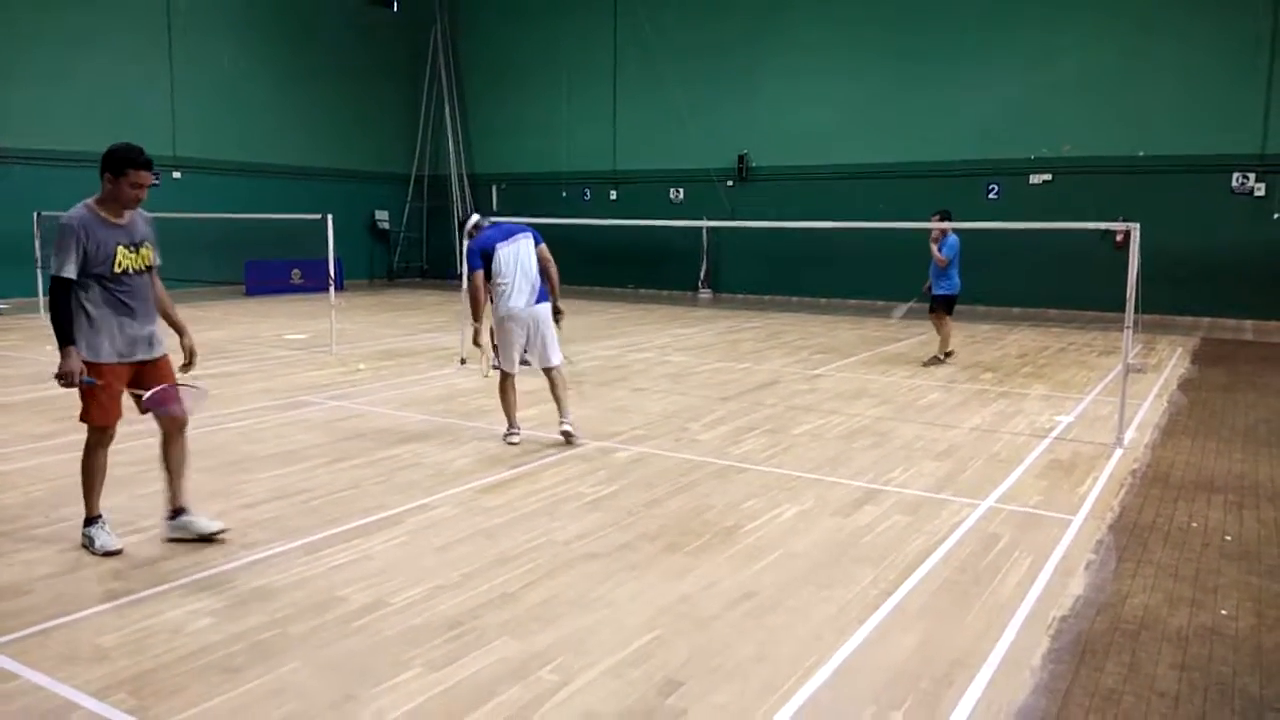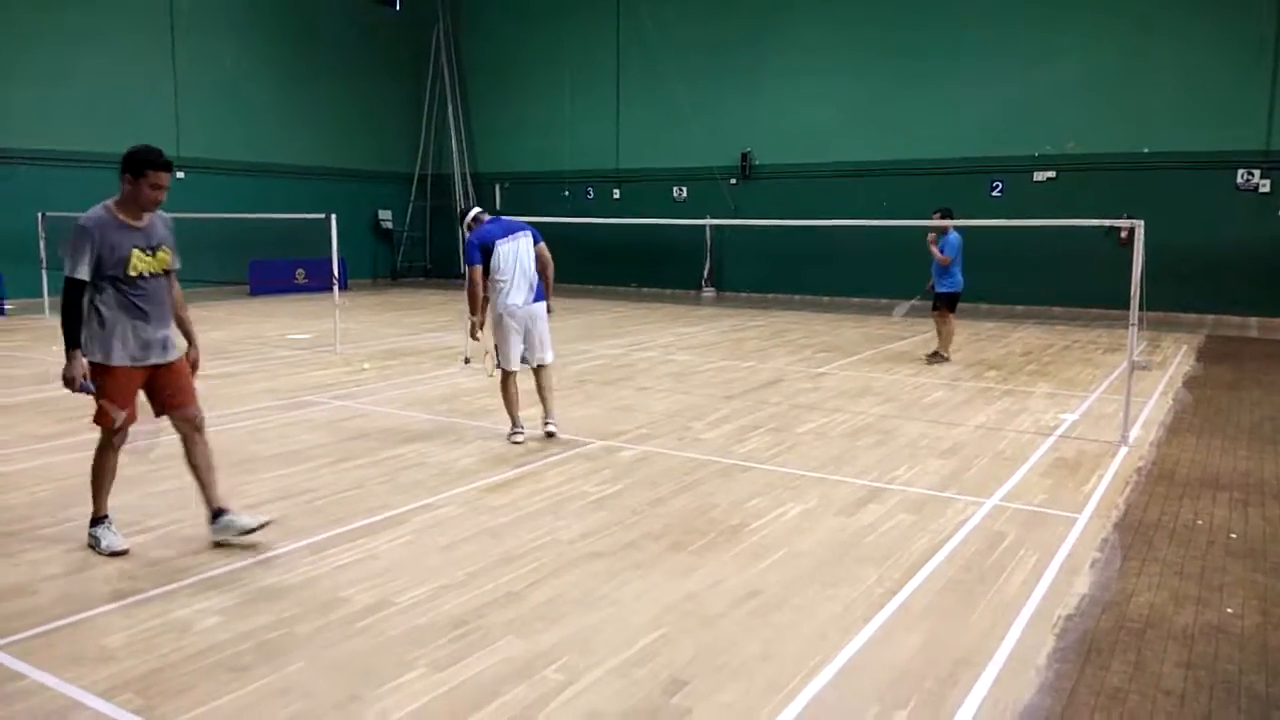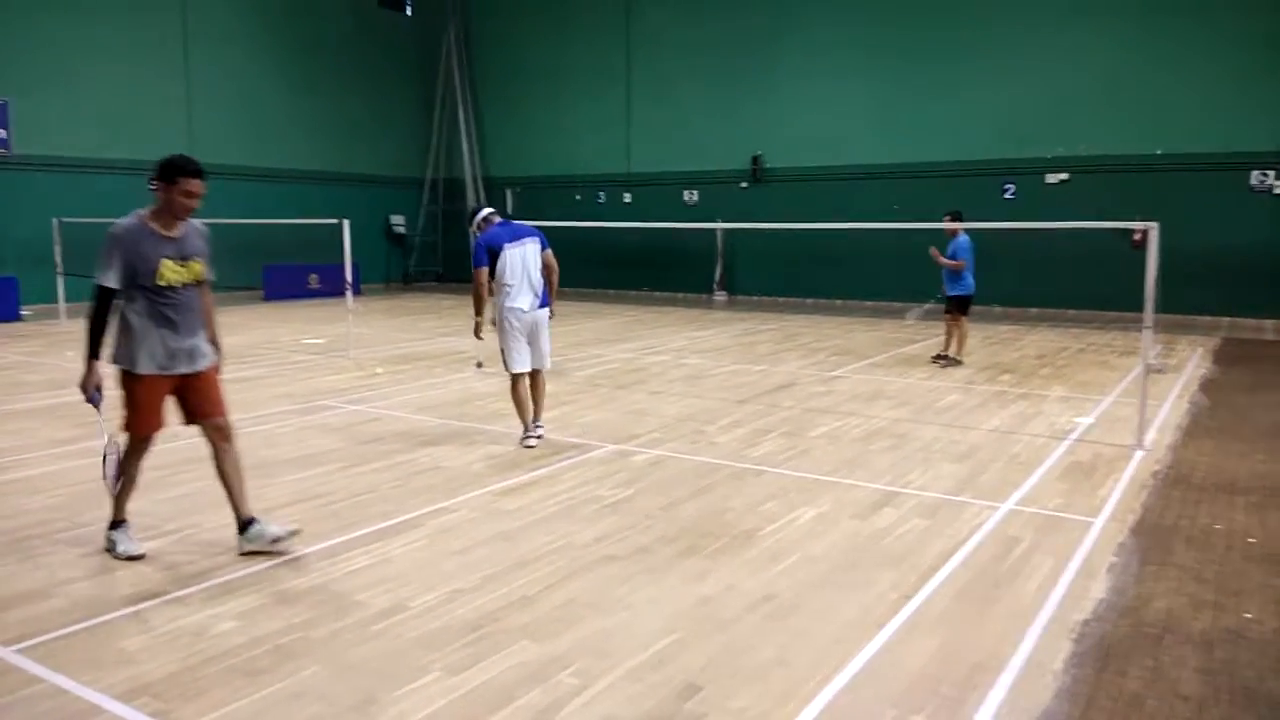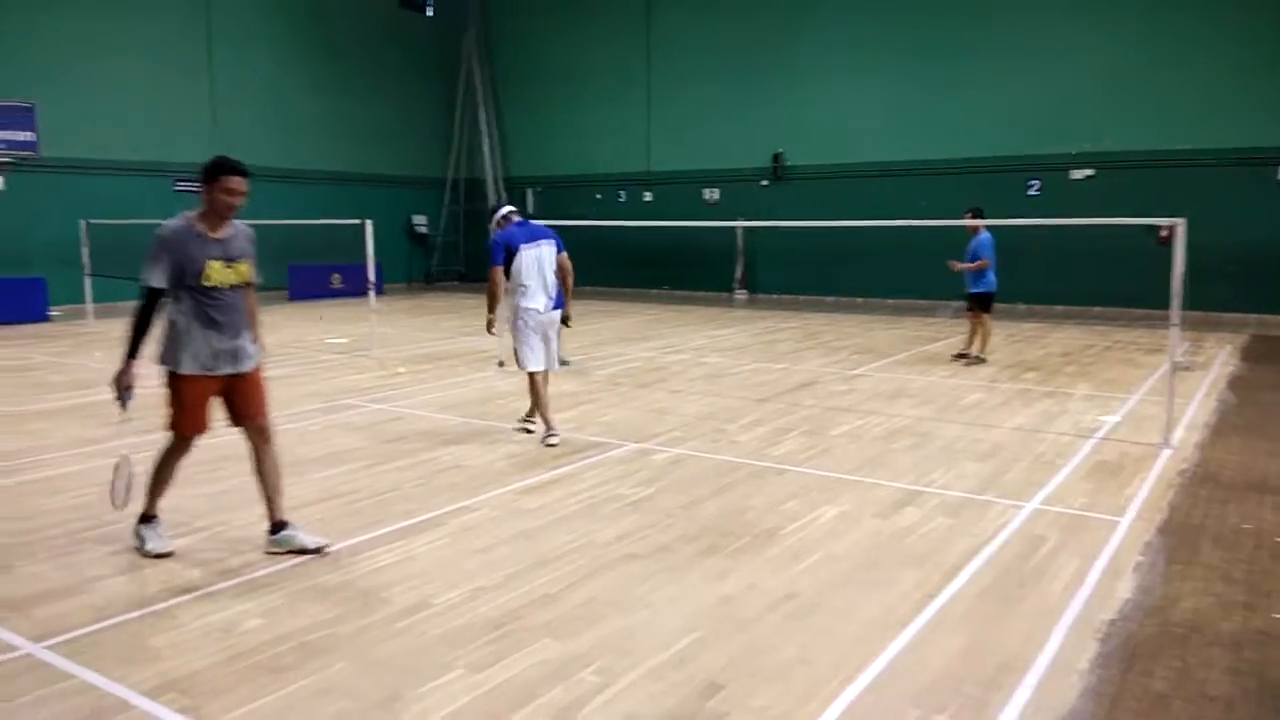
dt=0.1s
person 1, frame 1
left shoulder: (141, 222)
right shoulder: (76, 225)
right elbow: (60, 293)
left wrist: (182, 331)
right wrist: (68, 352)
left hip: (148, 346)
right hip: (100, 351)
left knee: (175, 421)
right knee: (102, 433)
left ankle: (179, 515)
right ankle: (93, 522)
person 1, frame 2
left shoulder: (162, 225)
right shoulder: (93, 226)
right elbow: (73, 294)
left wrist: (191, 339)
right wrist: (74, 355)
left hip: (163, 350)
right hip: (115, 354)
left knee: (192, 425)
right knee: (114, 436)
left ankle: (218, 516)
right ankle: (99, 523)
person 1, frame 3
left shoulder: (199, 234)
right shoulder: (127, 235)
right elbow: (104, 301)
left wrist: (213, 345)
right wrist: (92, 364)
left hip: (195, 358)
right hip: (145, 362)
left knee: (221, 433)
right knee: (141, 440)
left ankle: (248, 526)
right ankle: (117, 526)
person 1, frame 4
left shoulder: (244, 235)
right shoulder: (173, 236)
right elbow: (150, 301)
left wrist: (256, 345)
right wrist: (129, 362)
left hip: (241, 359)
right hip: (191, 362)
left knee: (262, 434)
right knee: (183, 440)
left ankle: (279, 529)
right ankle: (147, 521)
person 2, frame 1
left shoulder: (477, 244)
right shoulder: (525, 230)
left elbow: (477, 287)
right elbow: (549, 264)
left wrist: (477, 324)
right wrist: (556, 300)
left hip: (508, 312)
right hip: (539, 307)
left knee: (508, 373)
right knee: (552, 366)
left ankle: (513, 429)
right ankle: (565, 420)
person 2, frame 2
left shoulder: (476, 239)
right shoulder: (524, 228)
left elbow: (476, 282)
right elbow: (547, 262)
left wrist: (475, 317)
right wrist: (547, 298)
left hip: (506, 309)
right hip: (536, 304)
left knee: (509, 371)
right knee: (542, 365)
left ankle: (516, 427)
right ankle: (550, 419)
person 2, frame 3
left shoulder: (484, 240)
right shoulder: (533, 232)
left elbow: (482, 283)
right elbow: (552, 268)
left wrist: (478, 317)
right wrist: (551, 302)
left hip: (511, 312)
right hip: (539, 309)
left knee: (519, 373)
right knee: (537, 369)
left ankle: (530, 431)
right ankle: (538, 422)
person 2, frame 4
left shoulder: (501, 239)
right shoulder: (549, 234)
left elbow: (496, 282)
right elbow: (567, 271)
left wrist: (491, 314)
right wrist: (567, 305)
left hip: (526, 312)
right hip: (552, 310)
left knee: (535, 372)
right knee: (543, 369)
left ankle: (550, 429)
right ankle: (531, 418)
